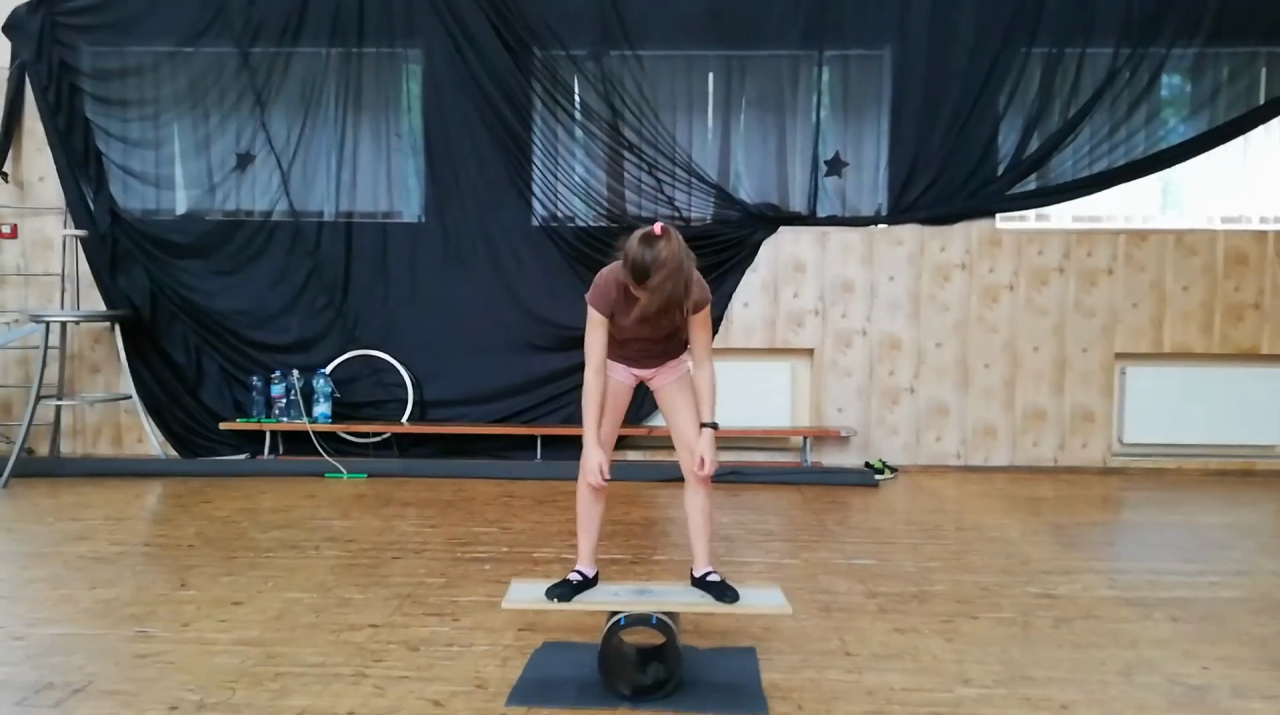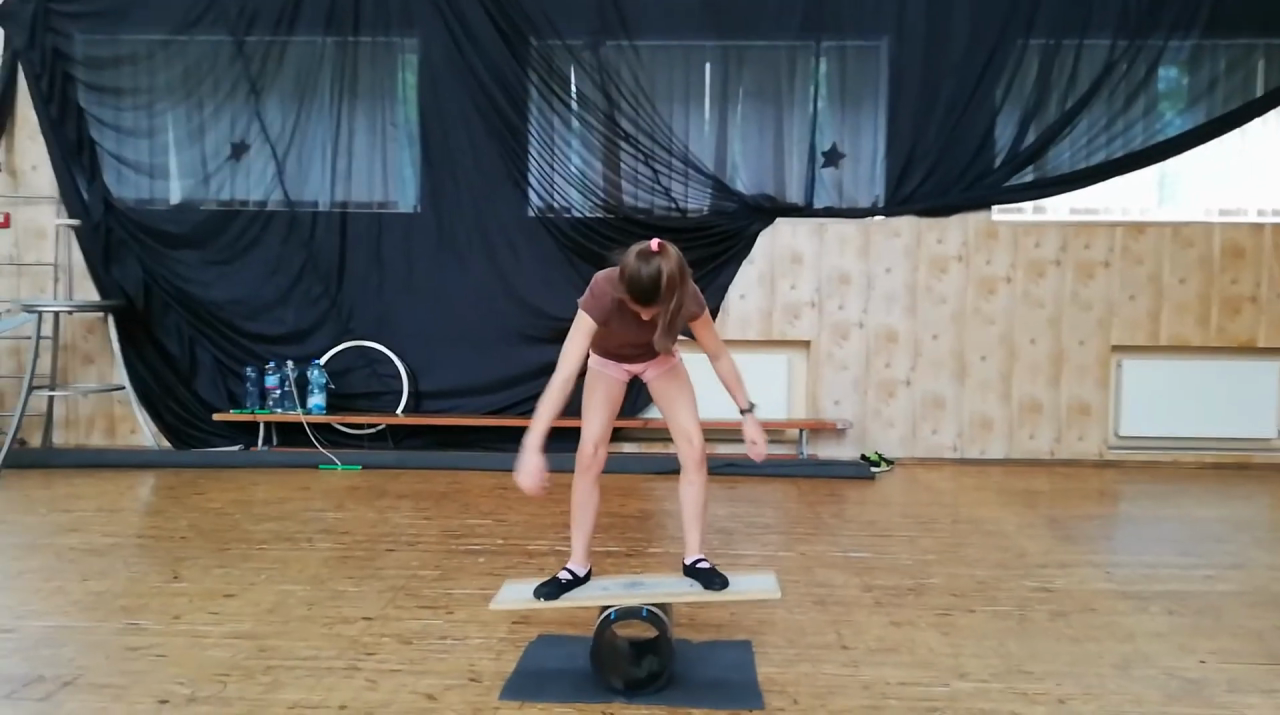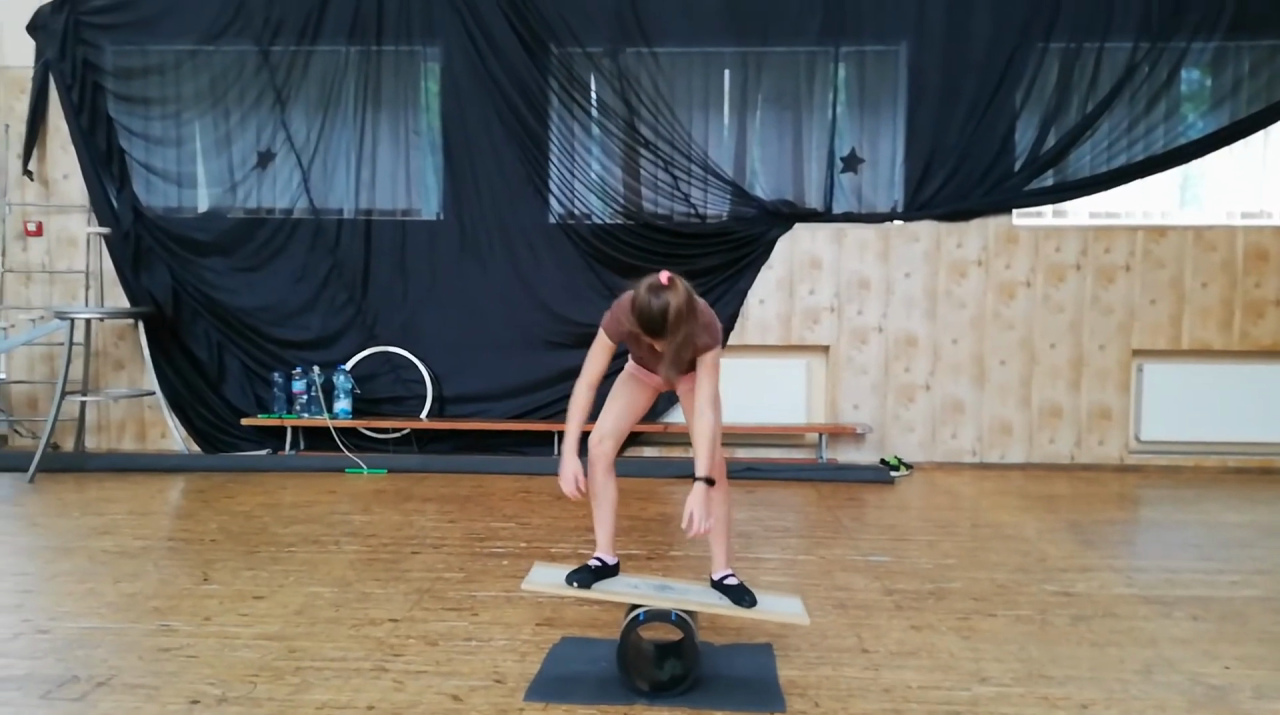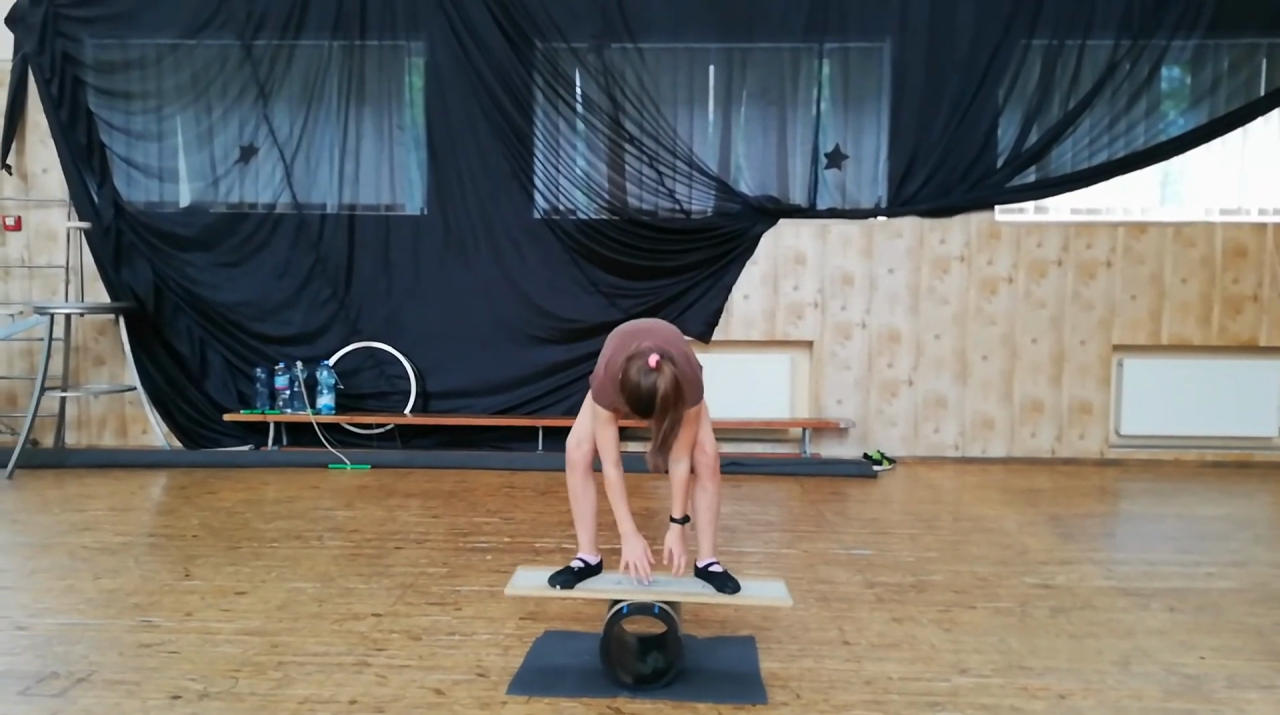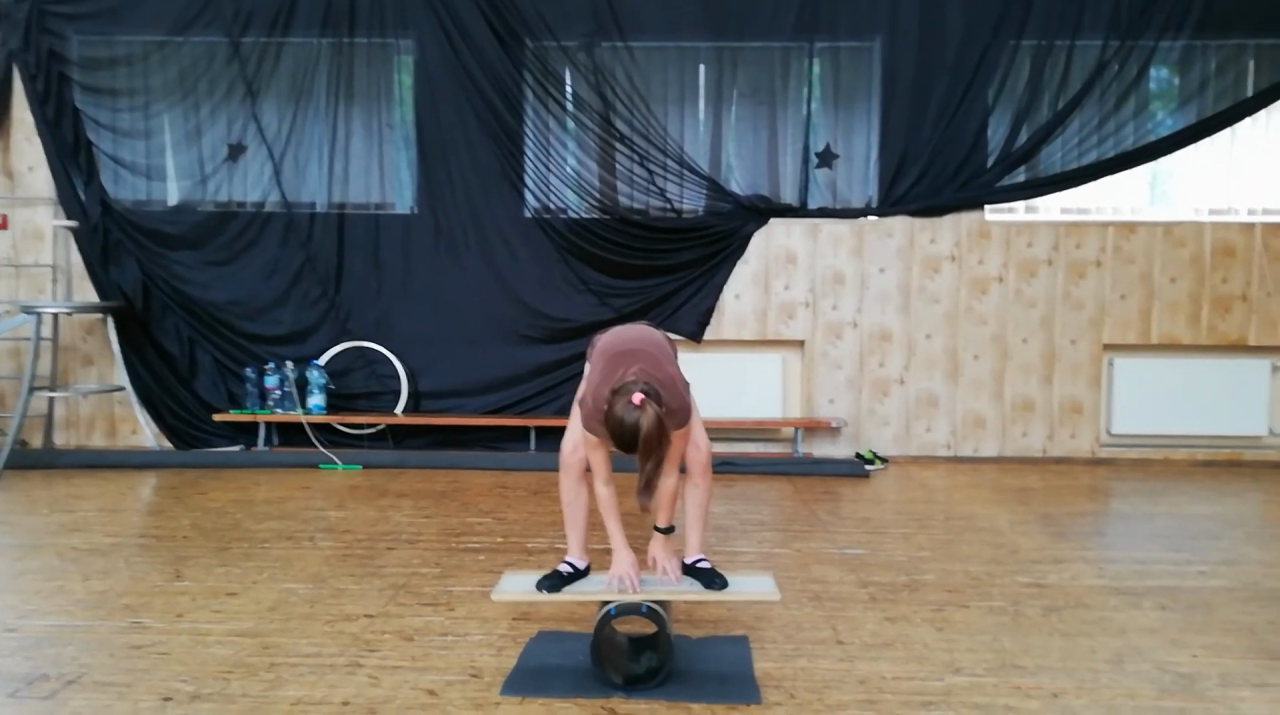
dt=0.7s
person 1, frame 1
left shoulder: (692, 289)
right shoulder: (607, 285)
left elbow: (703, 362)
right elbow: (595, 368)
left wrist: (708, 429)
right wrist: (590, 443)
left hip: (670, 364)
right hip: (617, 364)
left knee: (697, 461)
right knee: (592, 461)
left ankle: (703, 569)
right ankle: (585, 569)
person 1, frame 2
left shoulder: (685, 296)
right shoulder: (602, 292)
left elbow: (718, 355)
right elbow: (564, 373)
left wrist: (747, 413)
right wrist: (532, 448)
left hip: (660, 359)
right hip: (608, 361)
left knee: (693, 448)
right knee: (590, 454)
left ankle: (694, 558)
right ankle: (577, 566)
person 1, frame 3
left shoulder: (704, 325)
right shoulder: (621, 316)
left elbow: (706, 410)
right elbow: (586, 383)
left wrist: (701, 485)
right wrist: (569, 453)
left hip: (691, 372)
right hip: (642, 372)
left knee: (713, 464)
right knee: (600, 444)
left ankle: (722, 572)
right ankle: (605, 557)
person 1, frame 4
left shoulder: (688, 380)
right shoulder: (606, 380)
left elbow: (681, 459)
right elbow: (611, 465)
left wrist: (677, 525)
right wrist: (629, 535)
left hip: (673, 376)
right hip: (623, 369)
left knee: (706, 453)
right knee: (578, 448)
left ankle: (707, 561)
right ankle: (588, 557)
person 1, frame 5
left shoulder: (676, 402)
right shoulder: (595, 404)
left elbow: (669, 472)
right elbow: (602, 482)
left wrist: (662, 537)
right wrist: (620, 550)
left knee: (699, 454)
right knee: (572, 454)
left ankle: (694, 557)
right ankle: (576, 560)
